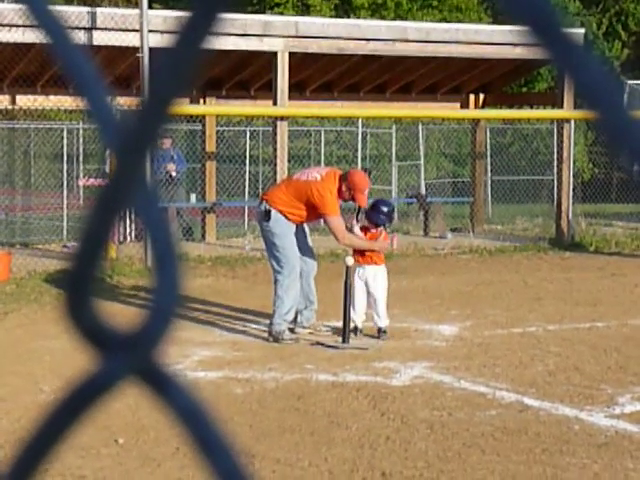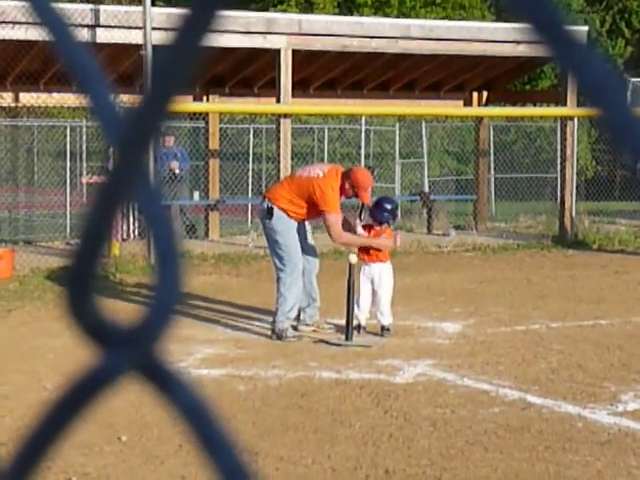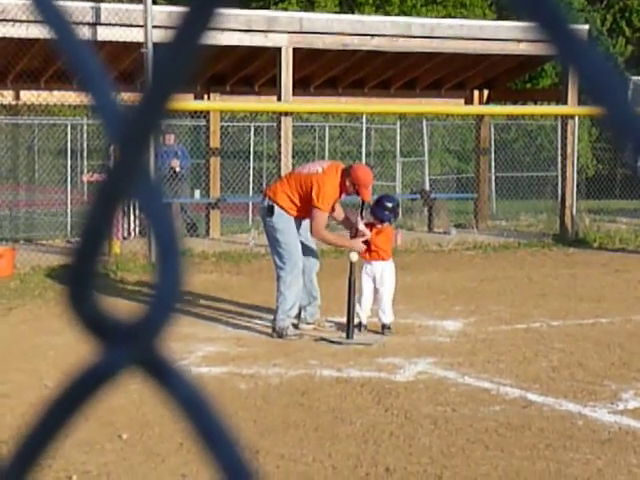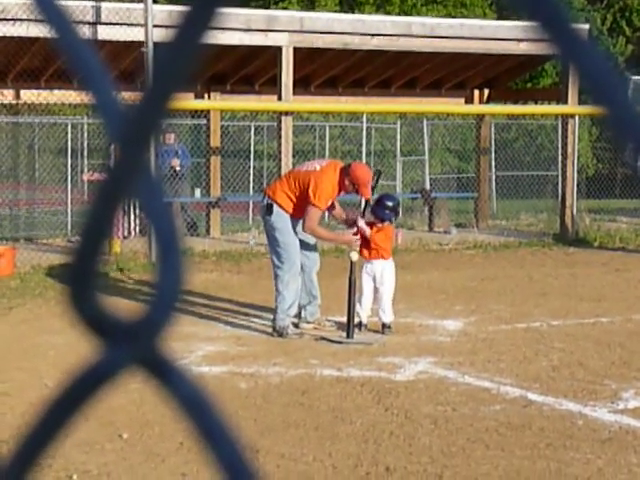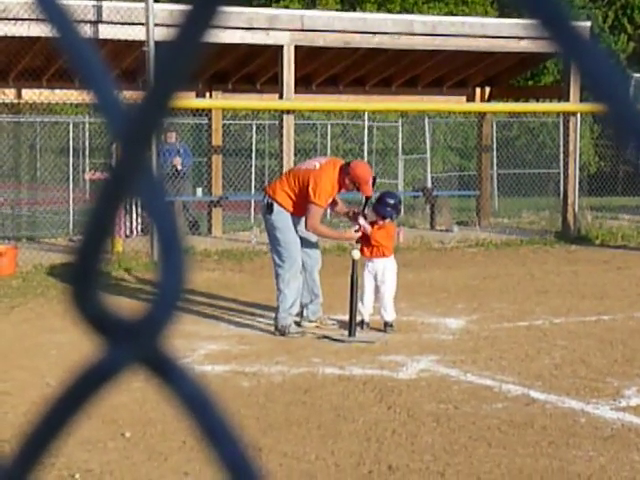
dt=0.2s
person 1, frame 1
left shoulder: (338, 178)
right shoulder: (325, 190)
left elbow: (334, 216)
right elbow: (342, 238)
left wrist: (355, 233)
right wrist: (375, 245)
left hip: (292, 214)
right hip: (273, 213)
left knee: (307, 266)
right knee: (289, 270)
left ankle: (304, 321)
right ankle: (278, 329)
person 1, frame 2
left shoulder: (342, 176)
right shoulder: (328, 188)
left elbow: (335, 213)
right elbow: (337, 236)
left wrist: (356, 230)
right wrist: (373, 242)
left hip: (295, 212)
right hip: (276, 211)
left knee: (309, 264)
right knee: (292, 267)
left ankle: (308, 319)
right ankle: (281, 327)
person 1, frame 3
left shoulder: (341, 172)
right shoulder: (326, 184)
left elbow: (332, 204)
right elbow: (317, 231)
left wrist: (352, 225)
right wrist: (349, 244)
left hip: (296, 210)
right hip: (277, 208)
left knee: (309, 263)
right knee: (292, 265)
left ankle: (308, 317)
right ankle: (281, 324)
person 1, frame 4
left shoulder: (340, 171)
right shoulder: (324, 182)
left elbow: (330, 201)
right elbow: (309, 227)
left wrist: (347, 219)
right wrist: (341, 239)
left hip: (297, 210)
right hip: (278, 208)
left knee: (310, 262)
right knee: (290, 265)
left ankle: (309, 316)
right ankle: (282, 324)
person 1, frame 5
left shoulder: (341, 169)
right shoulder: (324, 180)
left elbow: (331, 197)
right elbow: (312, 225)
left wrist: (348, 213)
right wrist: (344, 236)
left hip: (299, 208)
right hip: (279, 206)
left knee: (311, 261)
right knee: (291, 264)
left ankle: (311, 314)
right ankle: (284, 322)
person 2, frame 1
left shoulder: (382, 235)
right shoulder: (362, 230)
left elbow: (370, 248)
left wrist: (359, 234)
right wrist: (354, 230)
left hip: (376, 271)
right hip: (360, 270)
left knee: (378, 300)
right knee: (358, 300)
left ankle: (382, 327)
right ankle: (357, 326)
person 2, frame 2
left shoulder: (386, 232)
right shoulder: (366, 228)
left wrist: (362, 233)
right wrist: (357, 229)
left hip: (382, 269)
right hip: (366, 267)
left knee: (383, 298)
right knee: (363, 297)
left ankle: (385, 325)
right ankle: (361, 323)
person 2, frame 3
left shoulder: (388, 231)
right shoulder: (368, 227)
left elbow: (375, 243)
left hip: (384, 267)
right hip: (368, 266)
left knee: (384, 296)
right knee: (365, 295)
left ankle: (386, 323)
right ankle: (362, 321)
person 2, frame 4
left shoulder: (388, 230)
right shoulder: (368, 226)
left elbow: (374, 239)
left wrist: (363, 227)
right wrist: (358, 225)
left hip: (384, 266)
right hip: (368, 265)
left knee: (384, 296)
right knee: (365, 294)
left ankle: (386, 323)
right ankle: (362, 321)
person 2, frame 5
left shoulder: (389, 228)
right shoulder: (370, 225)
left elbow: (375, 236)
right elbow: (359, 239)
left wrist: (364, 225)
right wrist: (360, 226)
left hip: (386, 264)
right hip: (370, 263)
left knee: (386, 294)
right knee: (367, 293)
left ankle: (388, 321)
right ankle: (364, 319)
